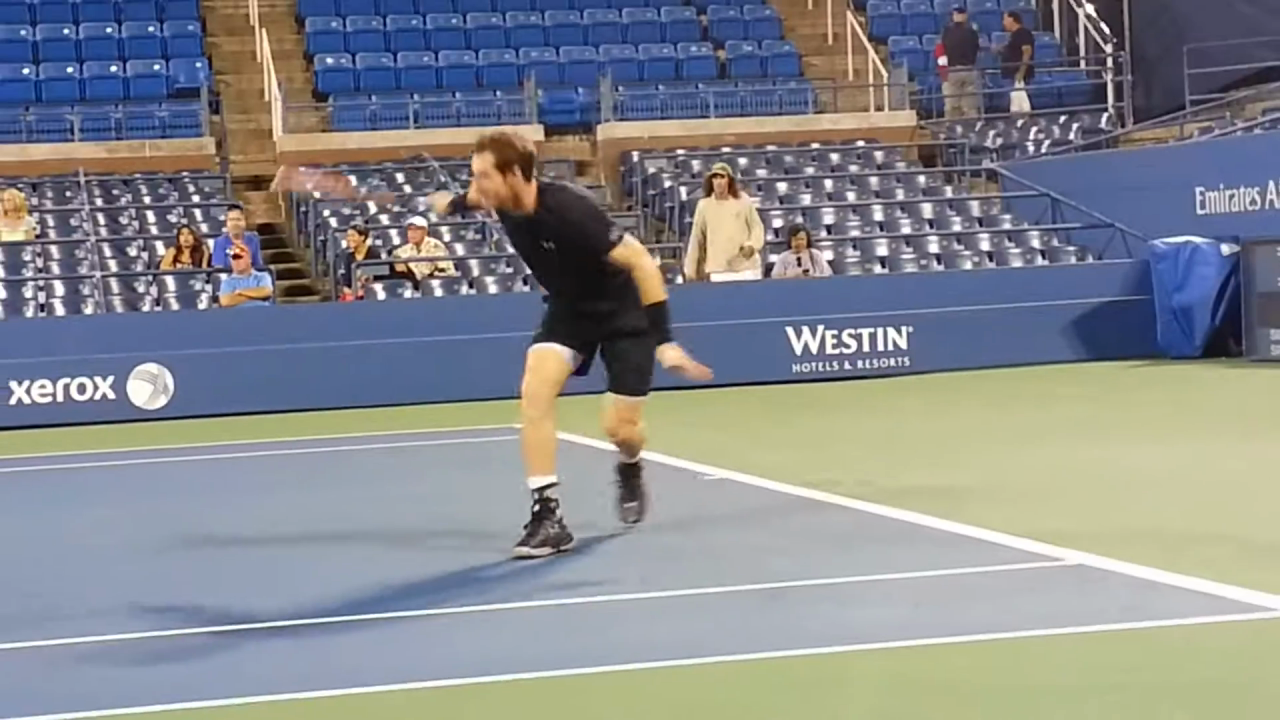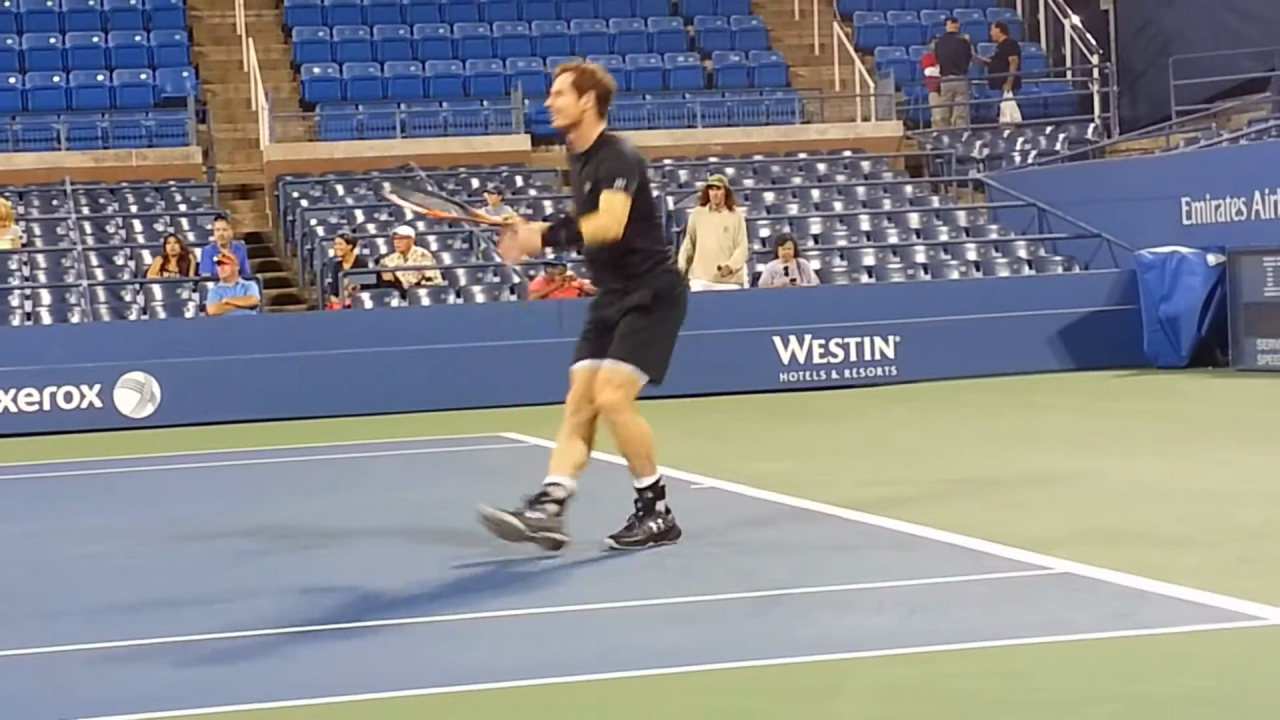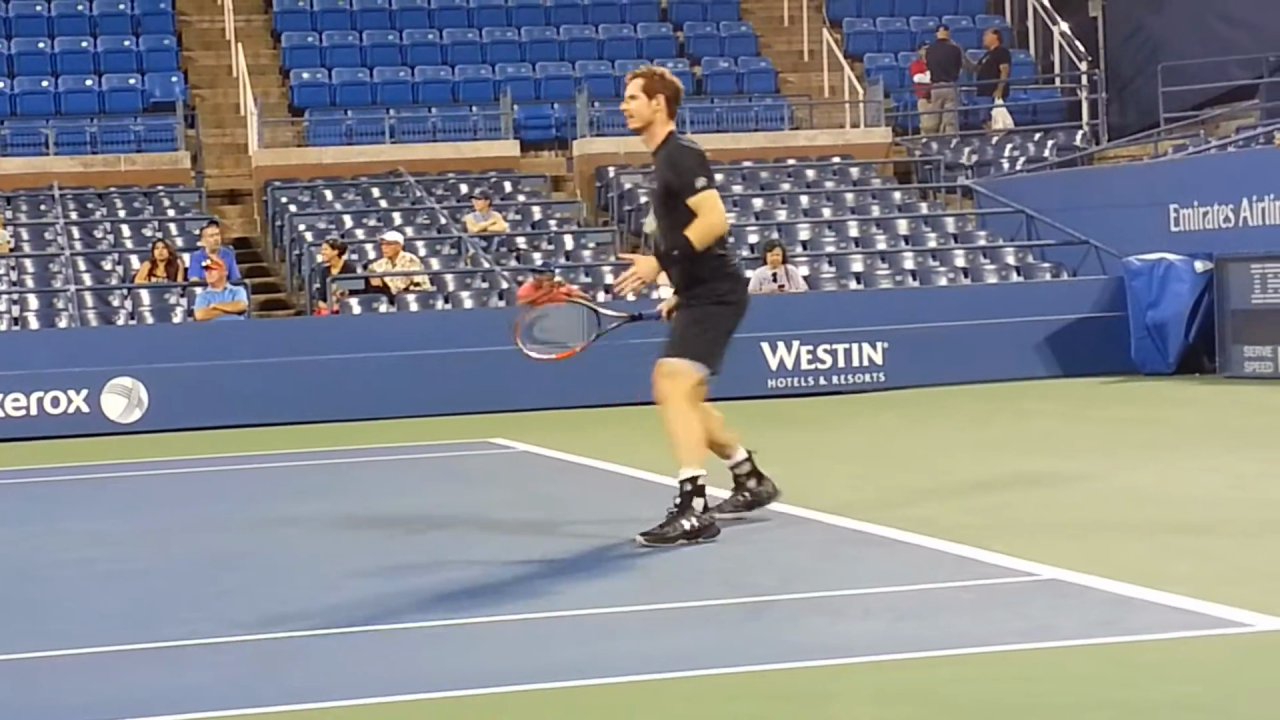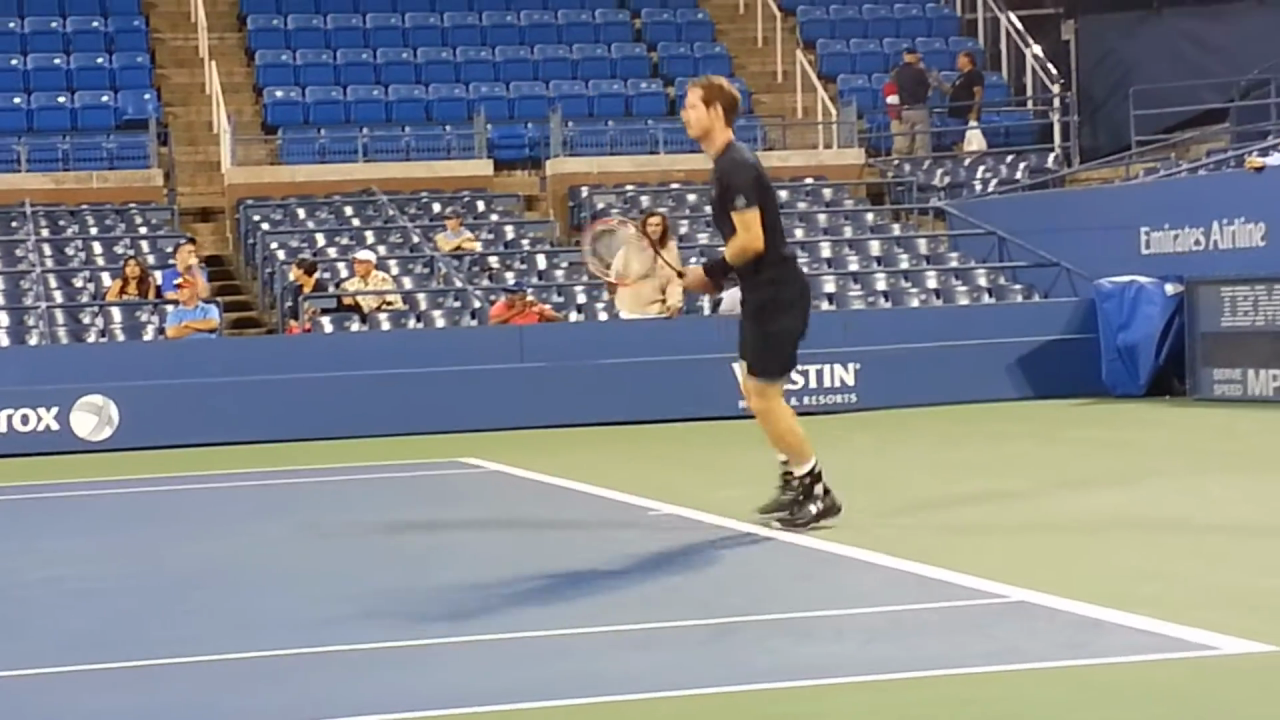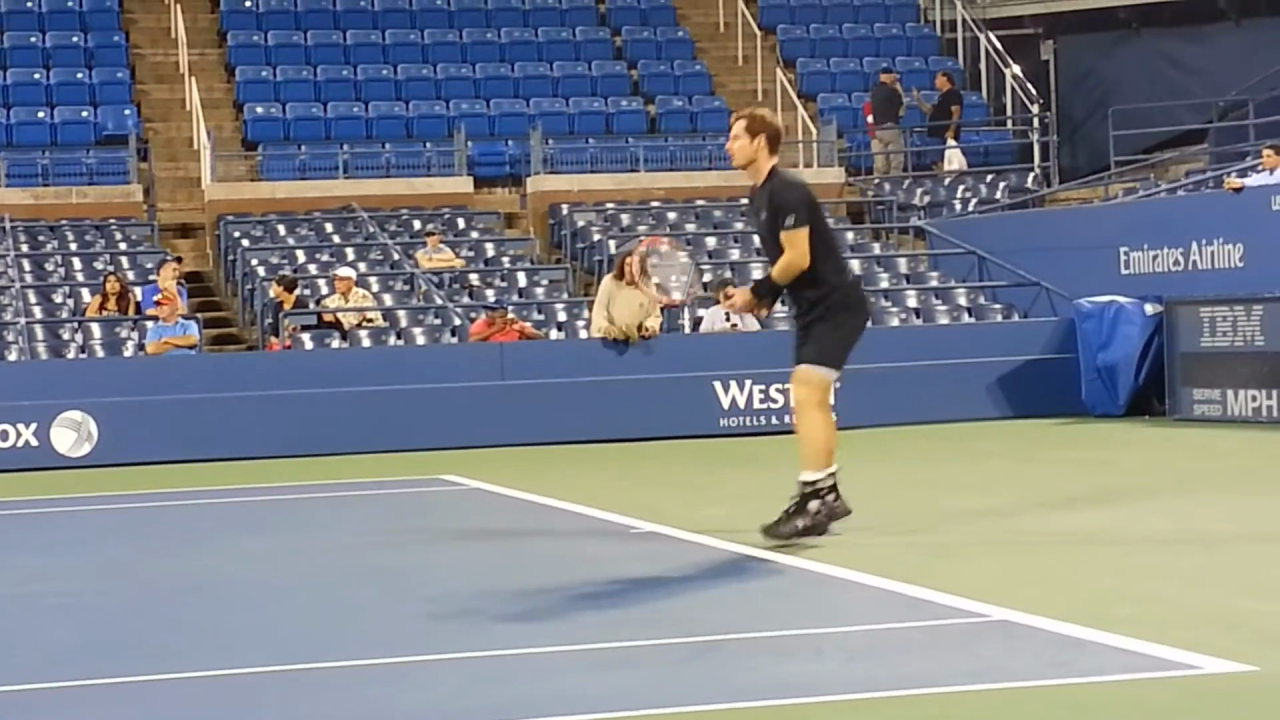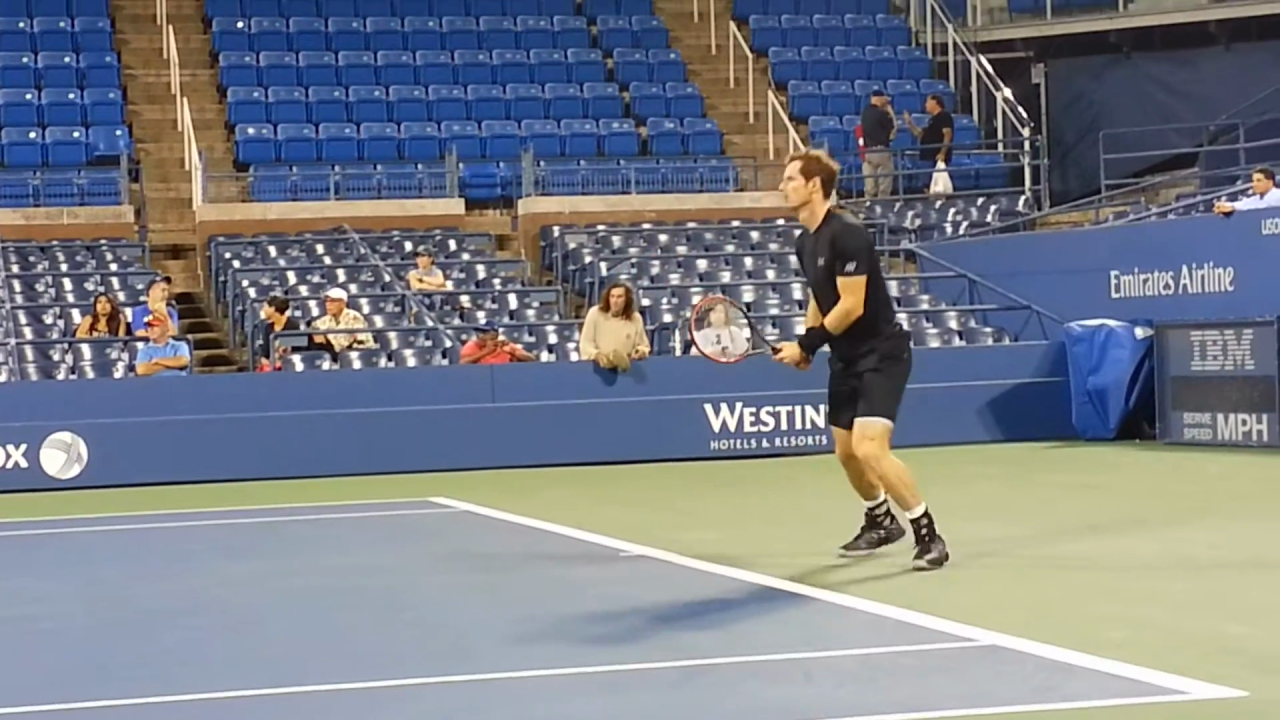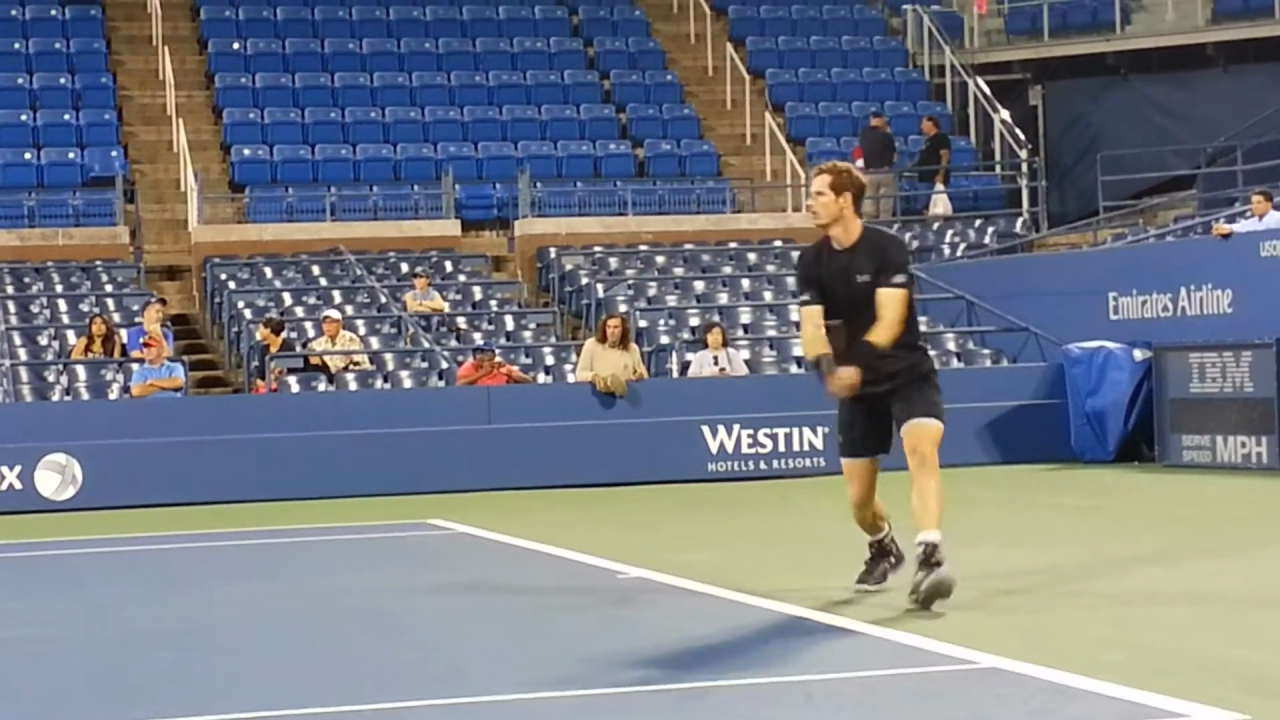
dt=0.4s
person 1, frame 1
left shoulder: (573, 210)
right shoulder: (504, 200)
left elbow: (643, 266)
left wrist: (663, 339)
right wrist: (448, 203)
left hip: (625, 312)
right hip: (566, 310)
left knee: (620, 426)
right knee: (536, 394)
left ankle: (629, 471)
right ankle: (547, 515)
person 1, frame 2
left shoulder: (617, 156)
right shoulder: (580, 158)
left elbow: (612, 224)
left wrist: (546, 238)
right wrist: (547, 233)
left hip: (653, 297)
right hip: (613, 298)
left knee: (613, 399)
right knee: (580, 405)
left ankle: (655, 513)
right ankle: (545, 510)
person 1, frame 3
left shoulder: (684, 156)
right shoulder: (664, 159)
left elbow: (715, 222)
left wrist: (659, 261)
left hip: (714, 294)
right hip: (697, 293)
left knee: (673, 388)
right knee: (681, 396)
left ankle: (692, 509)
right ankle: (750, 477)
person 1, frame 4
left shoulder: (736, 167)
right shoulder: (727, 164)
left elbow: (751, 240)
left wrist: (709, 272)
right wrist: (717, 272)
left hip: (776, 296)
right hip: (765, 295)
left knee: (761, 399)
right knee: (762, 394)
left ankle: (815, 493)
right ankle: (799, 486)
person 1, frame 5
left shoulder: (787, 189)
right shoulder: (760, 194)
left elbow: (798, 259)
left wrist: (756, 293)
right wrist: (761, 296)
left hip: (837, 306)
right hip: (812, 308)
left knee: (805, 396)
right knee: (808, 403)
left ankle: (810, 503)
right ankle: (827, 495)
person 1, frame 6
left shoulder: (847, 234)
right shoulder: (806, 241)
left elbow: (853, 306)
left wrist: (807, 345)
right wrist: (806, 344)
left hip: (883, 353)
right hip: (846, 358)
left knee: (868, 448)
right knee: (846, 452)
left ankle: (927, 533)
right ankle: (880, 520)
person 1, frame 7
left shoulder: (889, 247)
right shoulder: (811, 261)
left elbow: (891, 321)
right elbow: (812, 331)
left wrist: (857, 362)
right wrist: (830, 370)
left hip: (909, 375)
right hip: (857, 384)
left knee: (922, 448)
right knee: (858, 497)
left ankle: (931, 562)
right ankle: (884, 548)
